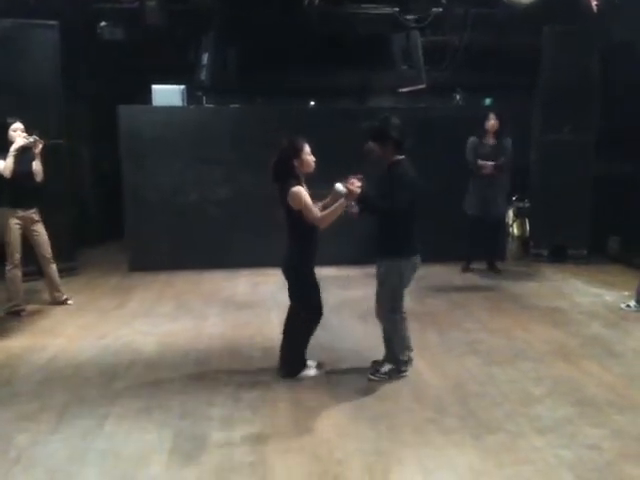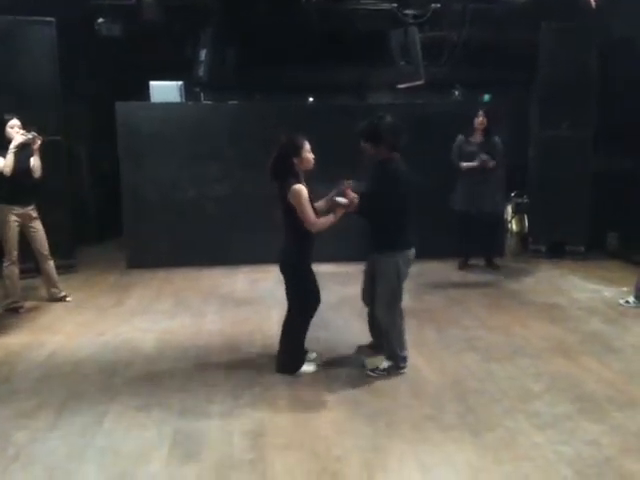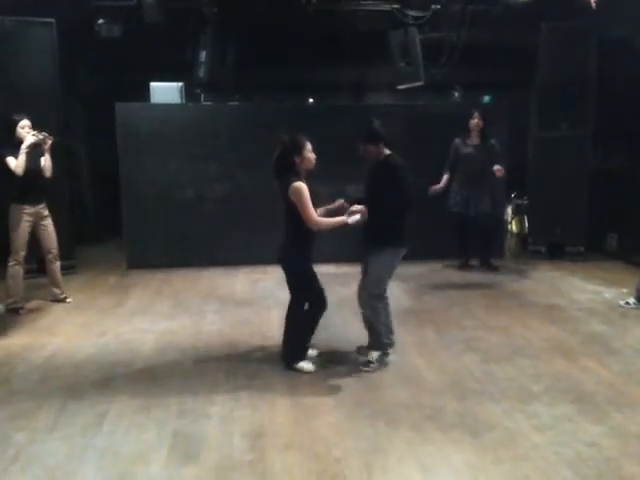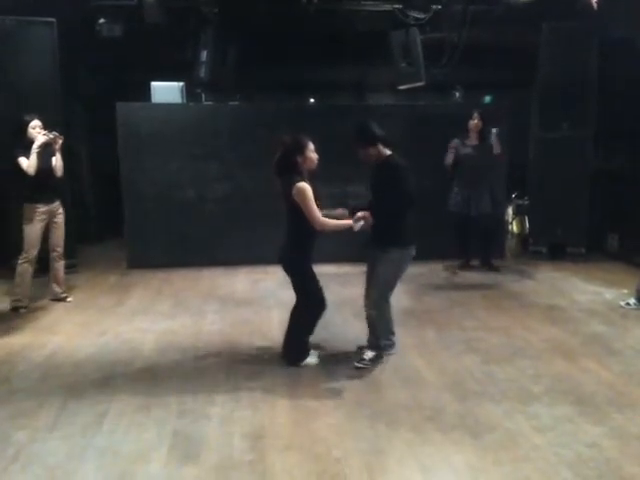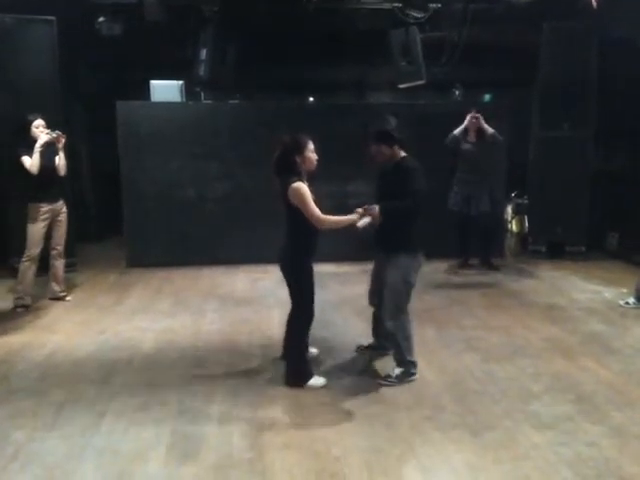
dt=0.4s
person 1, frame 1
left shoulder: (403, 173)
right shoulder: (392, 170)
left elbow: (391, 207)
left wrist: (361, 195)
right wrist: (361, 202)
left hip: (401, 254)
right hip: (392, 251)
left knee: (388, 309)
right knee: (392, 306)
left ankle: (398, 364)
right ankle: (401, 355)
person 1, frame 2
left shoulder: (396, 172)
right shoulder: (382, 167)
left elbow: (390, 209)
left wrist: (359, 205)
right wrist: (358, 198)
left hip: (395, 249)
right hip: (381, 246)
left knee: (387, 306)
right knee: (371, 297)
left ankle: (397, 360)
right ankle: (380, 343)
person 1, frame 3
left shoulder: (395, 168)
right shoulder: (377, 167)
left elbow: (404, 204)
left wrist: (369, 212)
right wrist: (360, 206)
left hip: (389, 244)
right hip: (376, 241)
left knee: (369, 294)
right knee: (375, 293)
left ankle: (381, 348)
right ankle: (381, 341)
person 1, frame 4
left shoulder: (397, 168)
right shoulder: (380, 169)
left elbow: (406, 202)
left wrist: (374, 216)
right wrist: (365, 213)
left hip: (397, 245)
right hip: (382, 242)
left knee: (375, 297)
right knee: (376, 295)
left ankle: (377, 348)
right ankle: (385, 341)
person 1, frame 5
left shoulder: (410, 169)
right shoulder: (386, 171)
left elbow: (415, 203)
left wrist: (382, 210)
right wrist: (374, 212)
left hip: (405, 251)
right hip: (387, 247)
left knee: (395, 309)
right knee: (378, 299)
left ankle: (407, 366)
right ankle: (382, 343)
person 2, frame 1
left shoulder: (298, 187)
right shoulder: (295, 191)
left elbow: (317, 209)
right elbow: (320, 220)
left wrist: (340, 193)
right wrist: (346, 199)
left hip: (298, 260)
right hip: (299, 262)
left knee: (299, 308)
right knee: (312, 311)
left ankle: (292, 359)
right ankle: (293, 365)
person 2, frame 2
left shoulder: (294, 184)
right shoulder: (296, 188)
left elbow: (313, 209)
right elbow: (313, 224)
left wrist: (335, 196)
right wrist: (341, 210)
left hip: (296, 256)
right hip: (296, 258)
left knee: (310, 301)
right knee: (301, 307)
left ankle: (296, 351)
right ankle: (290, 362)
person 2, frame 3
left shoulder: (293, 183)
right shoulder: (297, 186)
right elbow: (314, 223)
left wrist: (331, 208)
right wrist: (345, 219)
left hip: (294, 252)
right hip: (296, 255)
left knee: (300, 300)
right knee: (318, 302)
left ankle: (295, 348)
right ankle: (294, 355)
person 2, frame 4
left shoulder: (295, 182)
right shoulder: (300, 186)
right elbow: (318, 223)
left wrist: (332, 213)
right wrist: (351, 223)
left hip: (295, 252)
right hip: (296, 255)
left knee: (306, 300)
right knee: (316, 302)
left ankle: (296, 348)
right ankle: (296, 353)
person 2, frame 5
left shoulder: (297, 183)
right shoulder: (297, 187)
left elbow: (310, 219)
right elbow: (319, 220)
right wrist: (354, 218)
left hip: (297, 255)
right hip: (296, 258)
left knee: (301, 305)
right knee: (304, 310)
left ankle: (293, 349)
right ankle: (298, 373)
person 3, frame 1
left shoulder: (29, 154)
left elbow: (39, 178)
left wrist: (37, 155)
left hip: (32, 212)
left knee: (47, 255)
left ankle: (57, 295)
person 3, frame 2
left shoulder: (27, 150)
left elbow: (37, 174)
left wrist: (36, 151)
left hip: (30, 208)
left knee: (44, 252)
left ankle: (55, 292)
person 3, frame 3
left shoulder: (38, 150)
right shoulder: (10, 151)
left elbow: (47, 173)
right elbow: (18, 170)
left wrist: (47, 151)
right wrist: (24, 147)
left hip: (41, 207)
right hip: (21, 209)
left knee: (52, 252)
right knee: (17, 256)
left ankle: (57, 292)
right ankle: (14, 302)
person 3, frame 4
left shoulder: (49, 149)
right shoulder: (22, 151)
left elbow: (59, 173)
right elbow: (30, 170)
left wrist: (57, 150)
right wrist: (35, 147)
left hip: (55, 206)
right hip: (34, 208)
left knee: (57, 251)
right knee: (29, 254)
left ankle: (58, 291)
right ankle: (19, 300)
person 3, frame 5
left shoulder: (52, 148)
right shoulder: (25, 150)
left elbow: (62, 172)
right elbow: (33, 169)
left wrist: (60, 149)
right wrist: (39, 146)
left hip: (59, 205)
right hip: (38, 207)
left knee: (58, 250)
right knee: (32, 253)
left ankle: (57, 290)
right ankle: (22, 298)
person 4, frame 1
left shoulder: (505, 142)
right shoulder: (474, 141)
left elbow: (505, 163)
right elbow: (472, 163)
left wrist: (485, 164)
right wrist: (493, 165)
left hip: (498, 189)
right hip: (478, 189)
left knee: (496, 226)
right knee: (475, 225)
left ankle: (491, 261)
right ankle: (468, 260)
person 4, frame 2
left shoulder: (494, 141)
right shoulder: (462, 140)
left elbow: (498, 163)
right elbow: (456, 163)
left wrist: (489, 162)
right wrist: (473, 164)
left hip: (488, 188)
right hip: (467, 188)
left knee: (491, 222)
right knee: (466, 223)
left ankle: (489, 258)
right ankle: (464, 257)
person 4, frame 3
left shoulder: (490, 144)
right shoulder: (458, 143)
left elbow: (495, 163)
right elbow: (450, 166)
left wrist: (497, 168)
right wrist: (443, 184)
left hip: (484, 191)
right hip: (463, 190)
left knee: (487, 224)
right knee: (463, 225)
left ankle: (485, 259)
right ankle: (464, 258)
person 4, frame 4
left shoulder: (488, 144)
right shoulder: (458, 143)
left elbow: (495, 162)
right elbow: (450, 165)
left wrist: (495, 142)
right wrist: (450, 155)
left hip: (484, 191)
right hip: (463, 190)
left knee: (488, 225)
right knee: (463, 225)
left ankle: (486, 259)
right ankle: (465, 259)
person 4, frame 5
left shoulder: (486, 141)
right shoulder: (460, 140)
left elbow: (498, 141)
right elbow: (449, 142)
left wrist: (483, 124)
right wrist: (464, 124)
left hip: (483, 188)
right hip: (463, 187)
left knee: (487, 223)
right knee: (463, 223)
left ankle: (486, 258)
right ankle: (464, 257)
